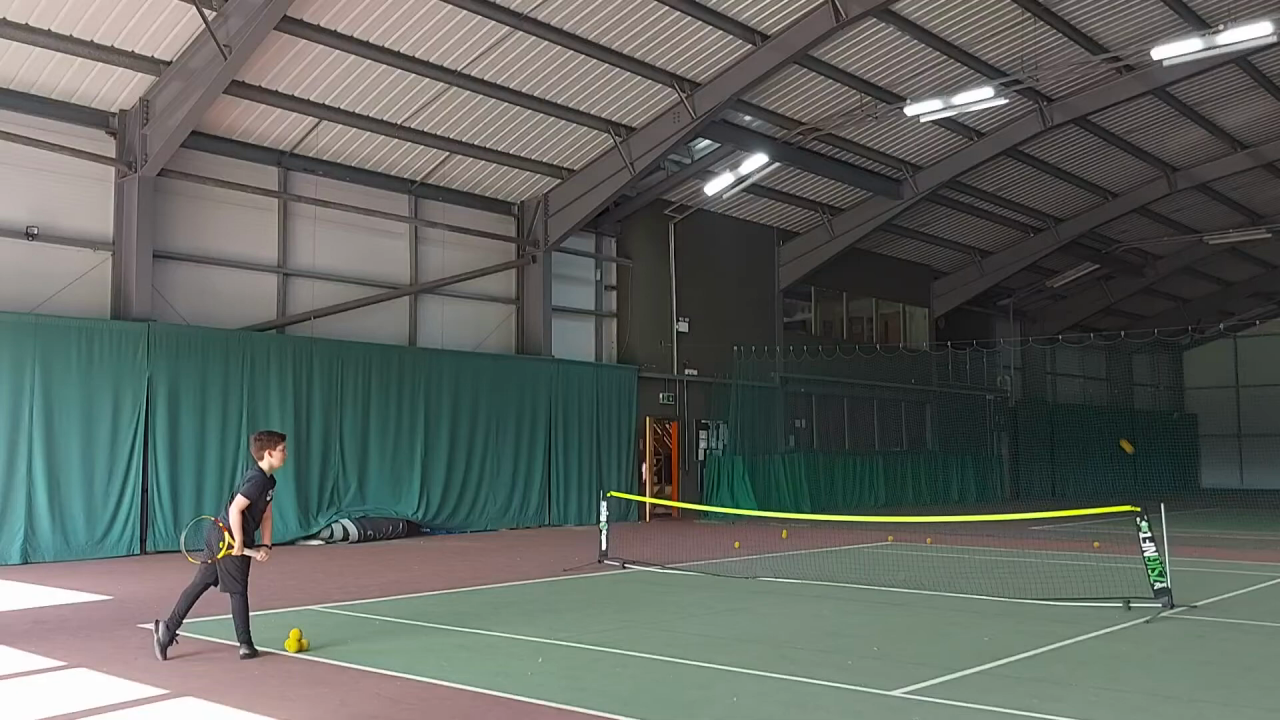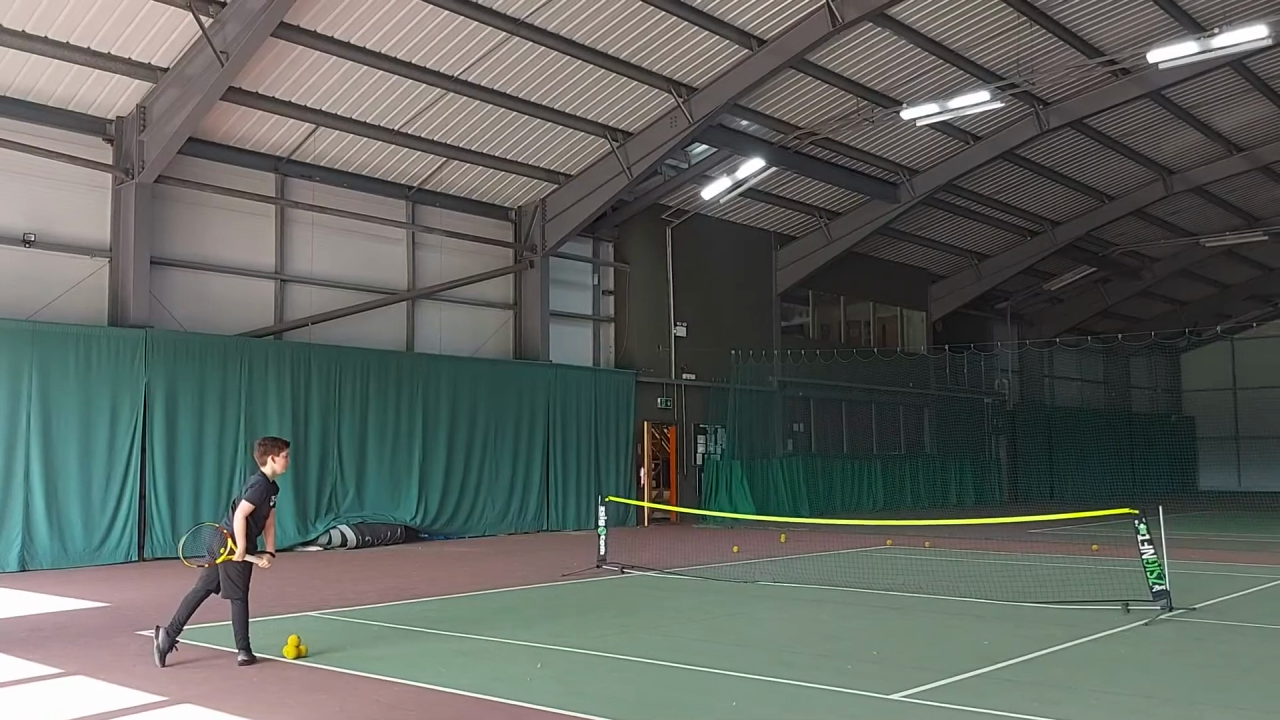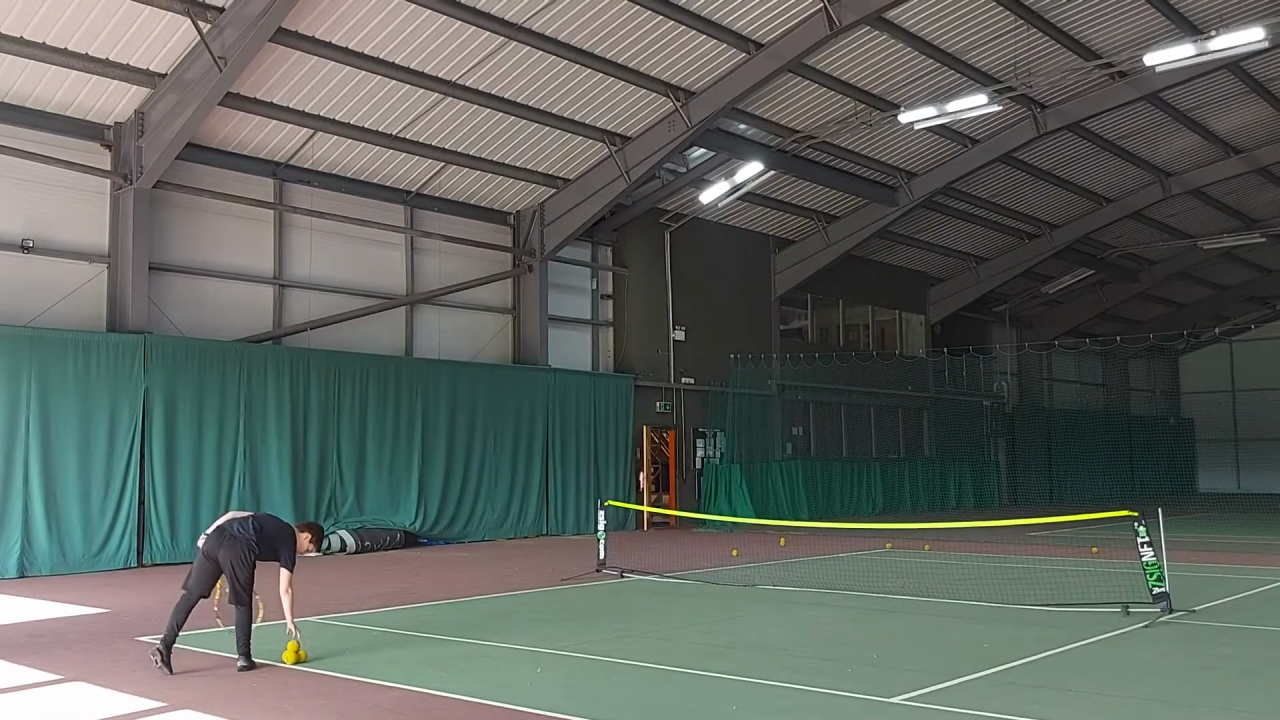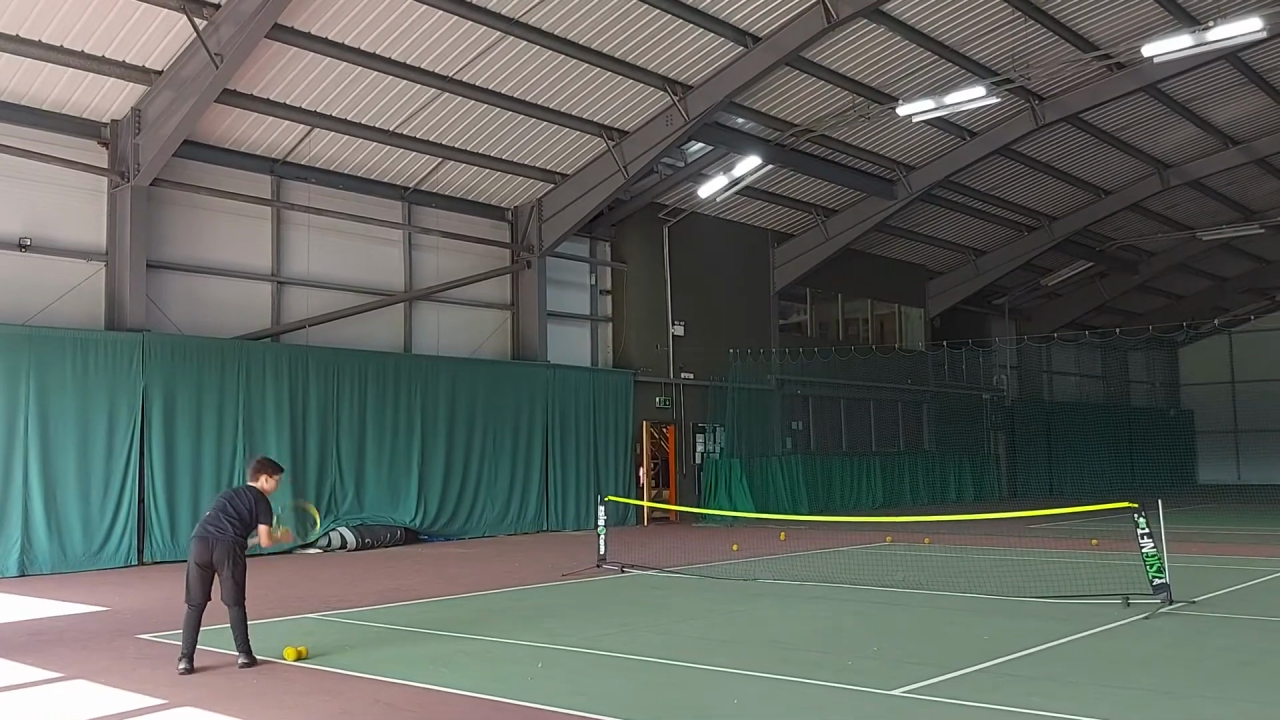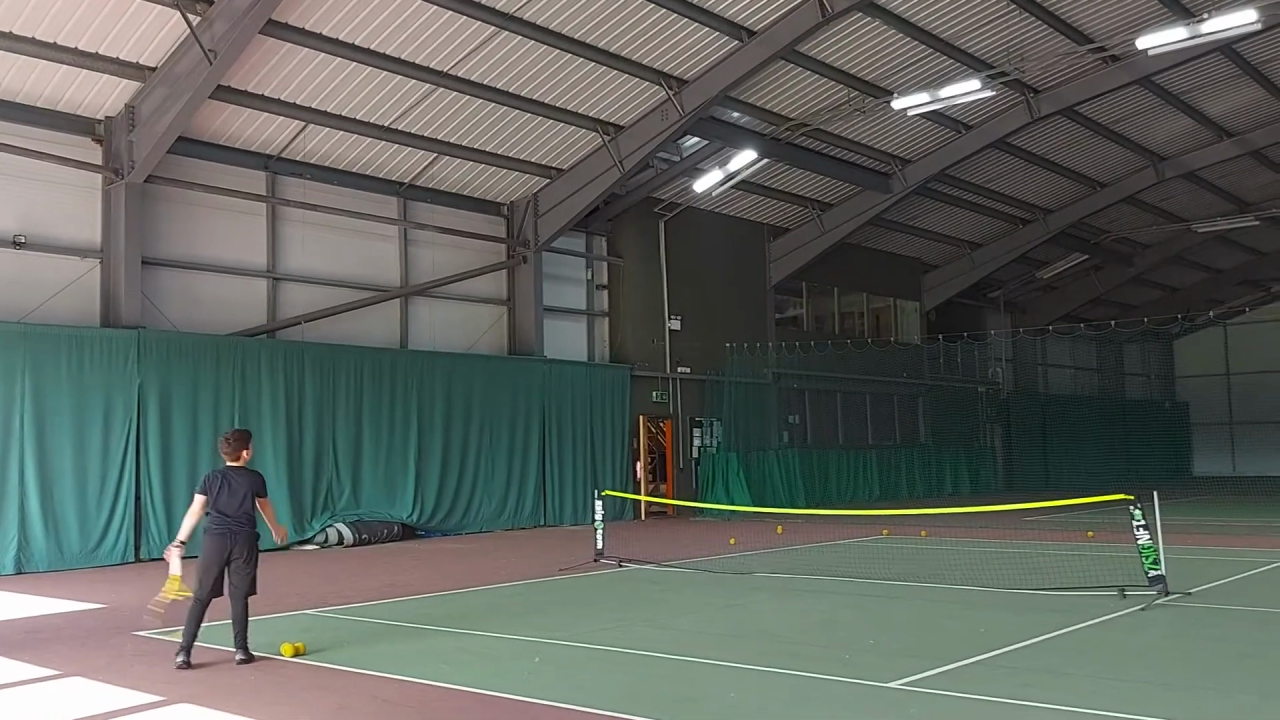
dt=1s
person 1, frame 1
left shoulder: (269, 481)
right shoulder: (257, 480)
left elbow: (266, 514)
right elbow: (235, 509)
left wrist: (266, 544)
right wrist: (239, 542)
right hip: (229, 538)
left knee: (199, 584)
right knee: (238, 591)
left ankle: (168, 628)
right ankle: (245, 645)
person 1, frame 2
left shoulder: (271, 487)
right shoulder: (260, 485)
left elbow: (269, 522)
right elbow: (240, 515)
left wrist: (269, 552)
right wrist: (242, 548)
right hip: (231, 544)
left knee: (201, 590)
right knee: (239, 598)
left ankle: (168, 634)
right ankle: (244, 651)
person 1, frame 3
left shoulder: (270, 521)
right shoulder: (288, 545)
left elbow: (232, 515)
right elbow: (285, 590)
right wrist: (290, 623)
left hip: (216, 538)
right hip: (239, 550)
left knee: (191, 594)
right knee: (243, 604)
left ankle: (165, 645)
right ankle: (244, 657)
person 1, frame 4
left shoulder: (229, 493)
right shoulder: (262, 501)
right elbow: (265, 541)
right wrist: (281, 537)
left hip: (200, 542)
right hip: (229, 548)
left knee: (195, 604)
right knee: (235, 603)
left ankle: (186, 659)
right ankle: (244, 654)
person 1, frame 5
left shoulder: (211, 478)
right shoulder: (255, 479)
left elbow: (195, 512)
right elbow: (265, 506)
left wrist: (180, 541)
right wrist: (276, 529)
left hip: (215, 539)
right hip: (244, 541)
left knee: (201, 597)
right knee: (239, 597)
left ankle: (184, 652)
right ankle: (241, 650)
